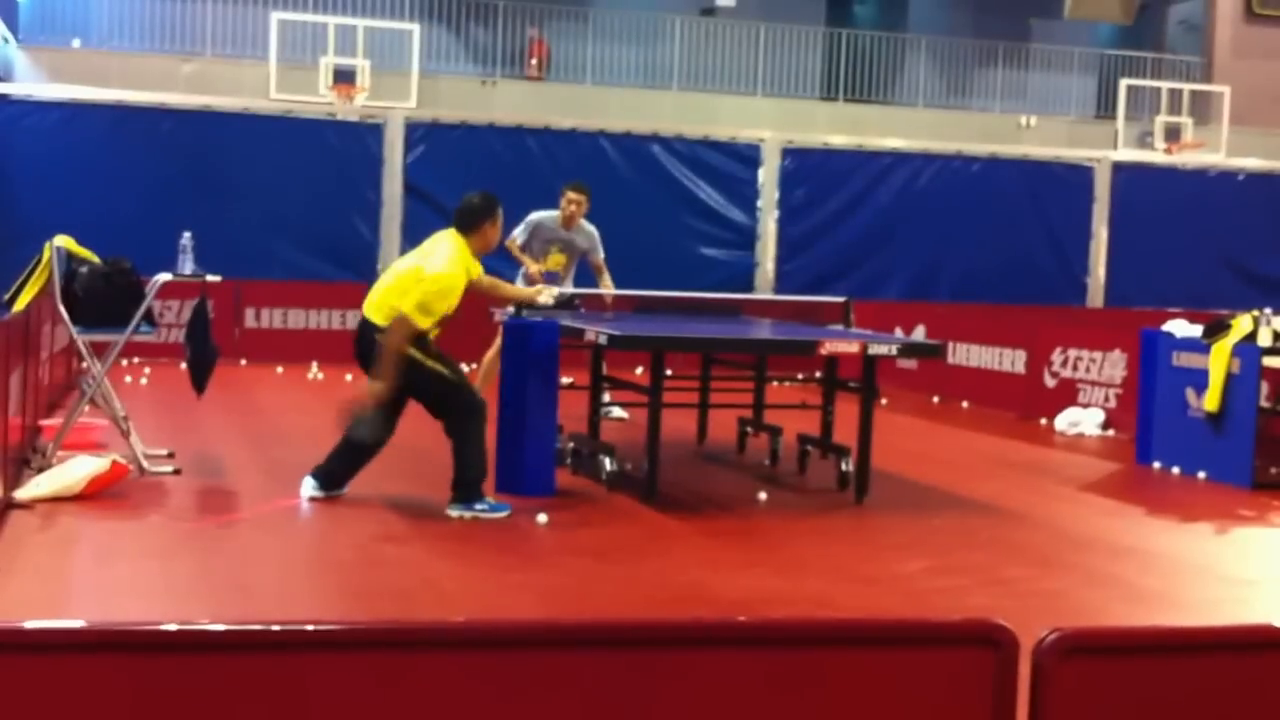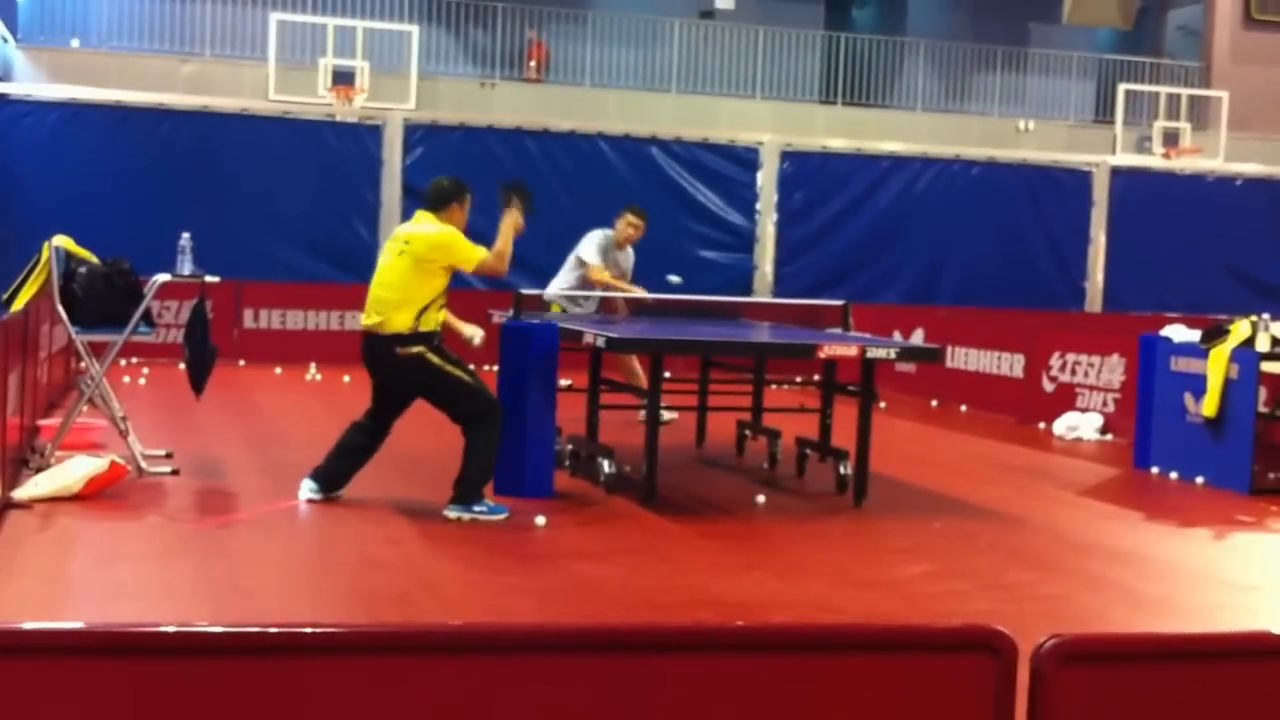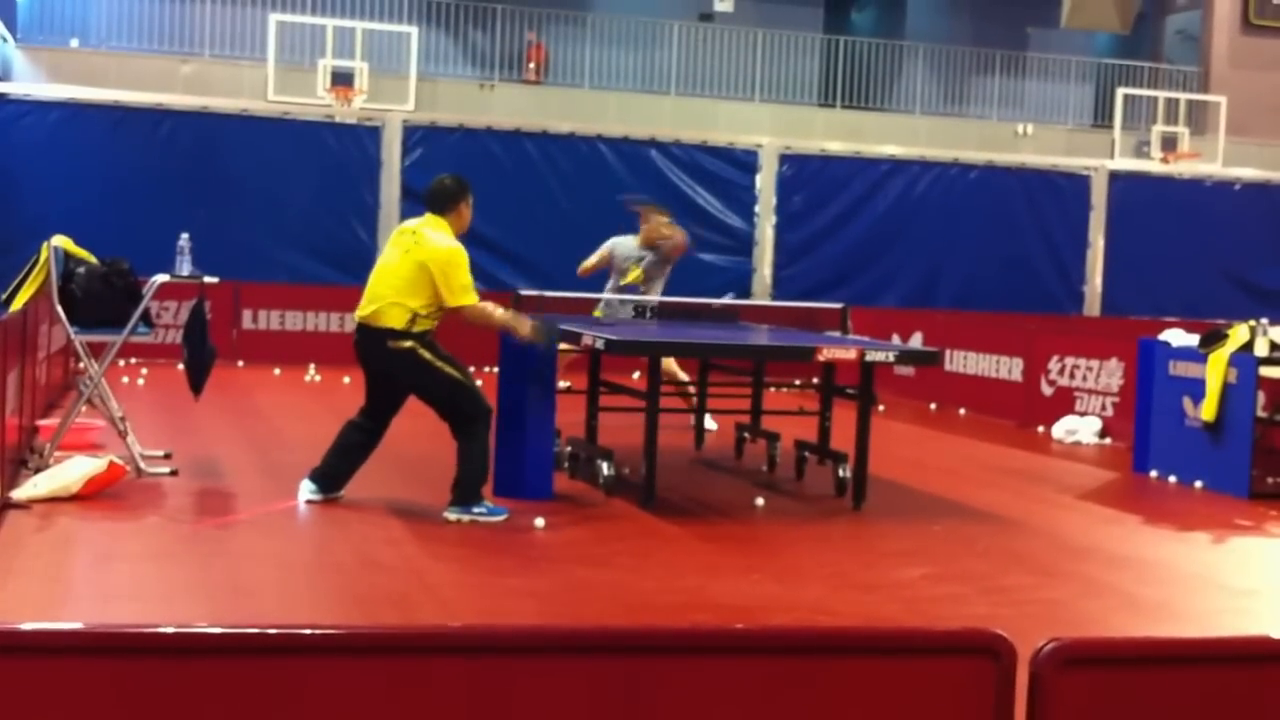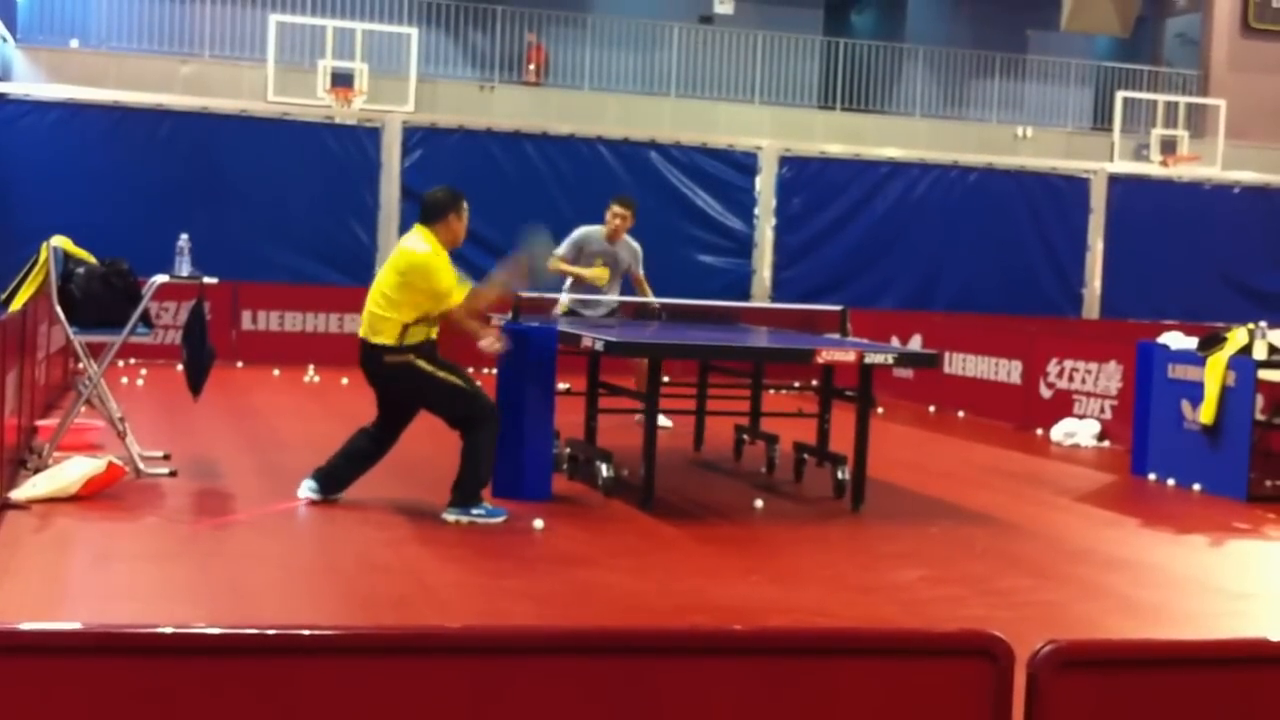
dt=0.5s
person 1, frame 1
left shoulder: (451, 244)
right shoulder: (447, 271)
left elbow: (481, 282)
right elbow: (401, 325)
left wrist: (526, 294)
right wrist: (383, 381)
left hip: (380, 334)
right hip: (385, 338)
left knee: (380, 418)
right knee: (467, 408)
left ankle: (323, 480)
right ankle: (467, 498)
person 1, frame 2
left shoulder: (405, 233)
right shoulder: (440, 236)
right elbow: (497, 266)
left wrist: (457, 323)
right wrist: (509, 225)
left hip: (381, 345)
right hip: (409, 349)
left knee: (379, 417)
right knee: (485, 411)
left ankle: (321, 482)
right ankle: (467, 500)
person 1, frame 3
left shoulder: (409, 230)
right shoulder: (447, 248)
right elbow: (469, 312)
left wrist: (484, 306)
right wrist: (512, 322)
left hip: (372, 336)
right hip: (400, 342)
left knee: (375, 414)
right knee: (474, 413)
left ankle: (321, 483)
right ankle: (467, 503)
person 1, frame 4
left shoulder: (423, 245)
right shoulder: (425, 257)
left elbow: (447, 304)
right elbow: (460, 303)
left wrist: (479, 331)
right wrist: (501, 283)
left hip: (385, 350)
right hip: (399, 357)
left knee: (389, 425)
right knee: (481, 416)
left ankle: (321, 484)
right ankle: (466, 504)
person 2, frame 1
left shoulder: (589, 234)
right shoulder: (538, 220)
left elbow: (599, 267)
right elbow: (511, 244)
left wrist: (606, 284)
right wrist: (528, 263)
right knee: (502, 344)
left ankle: (604, 401)
person 2, frame 2
left shoulder: (628, 255)
right shoulder: (598, 238)
left elbow: (619, 291)
right elbow: (595, 276)
right wrist: (634, 291)
left hip: (588, 308)
right hip: (561, 301)
person 2, frame 3
left shoulder: (666, 252)
right shoulder: (618, 244)
left elbow: (682, 244)
right elbow: (583, 272)
left wrist: (671, 234)
right wrist: (600, 259)
left hip: (642, 322)
right hip: (608, 316)
left knee: (668, 368)
right knee: (563, 352)
person 2, frame 4
left shoulder: (633, 250)
right shoulder: (584, 235)
left elbow: (640, 282)
right elbow: (553, 263)
right wrist: (581, 272)
left hip: (607, 311)
right hip: (573, 307)
left knee: (640, 355)
